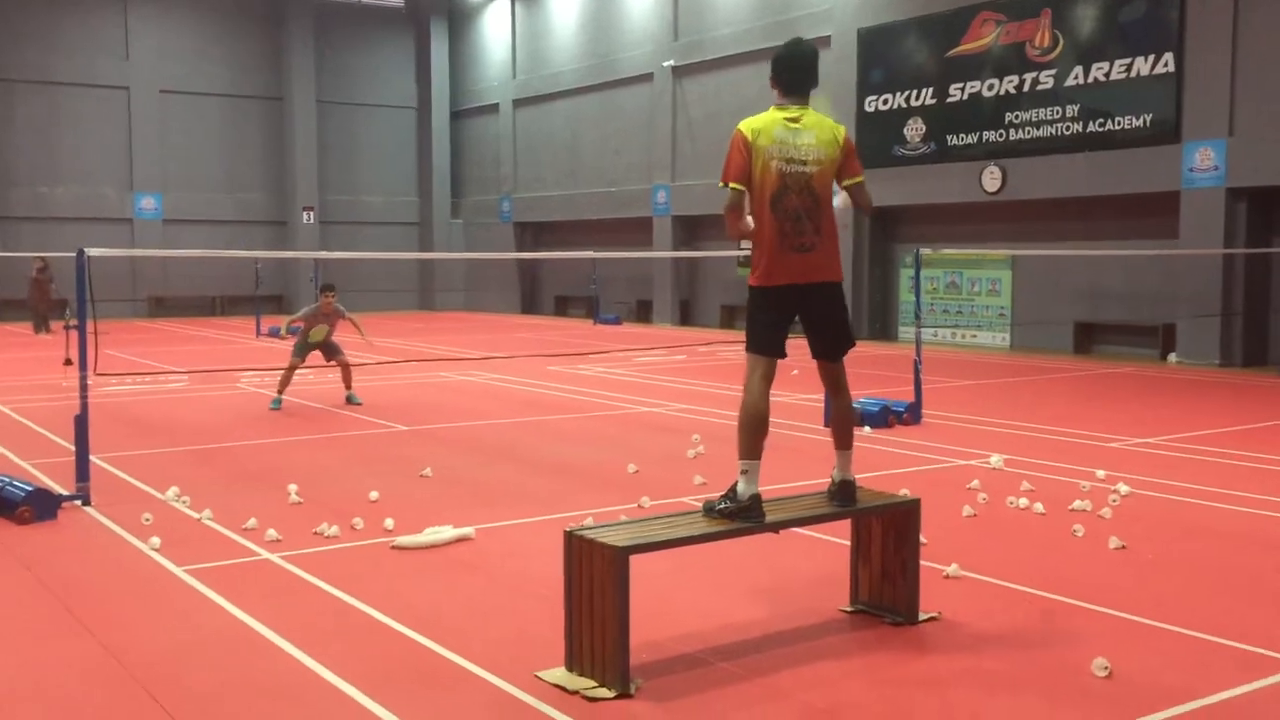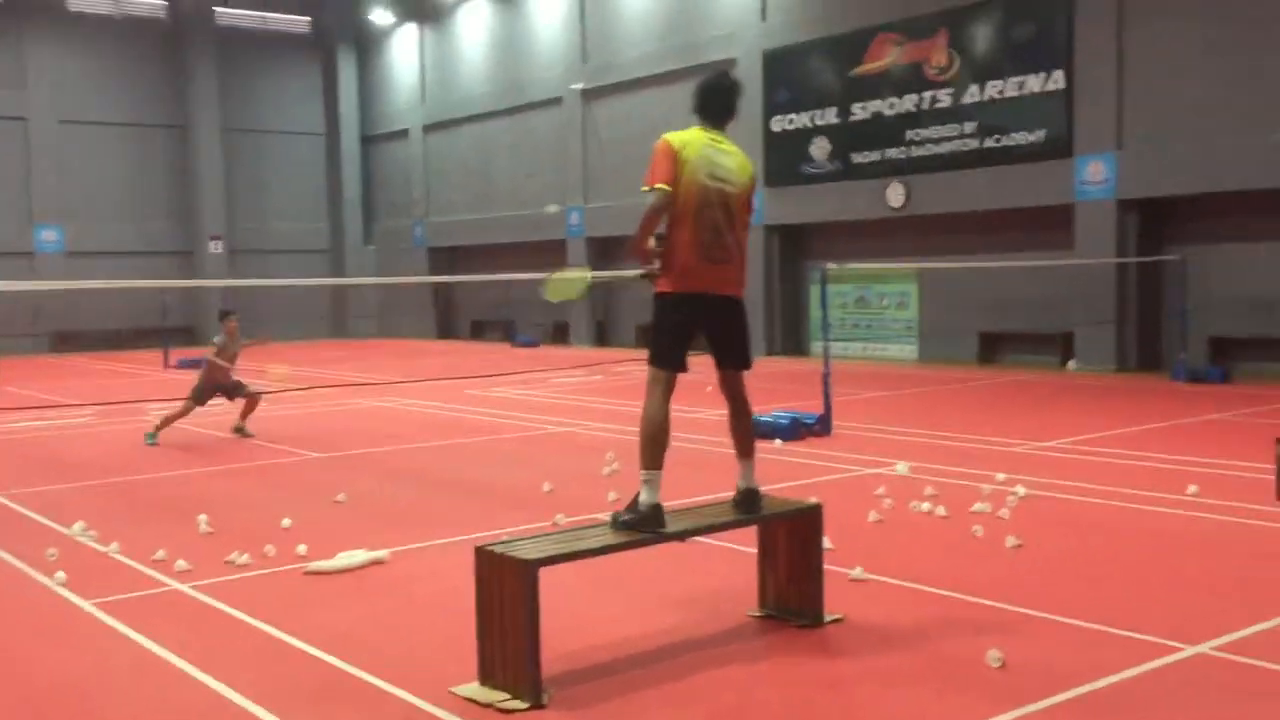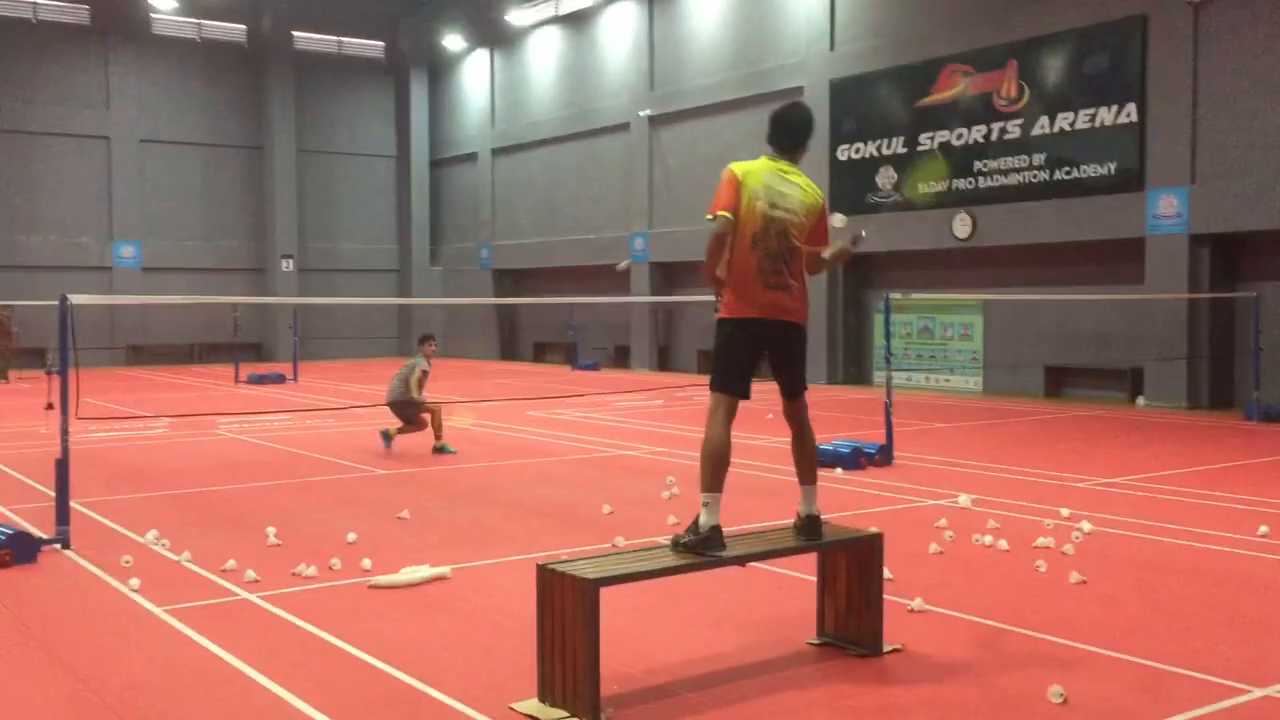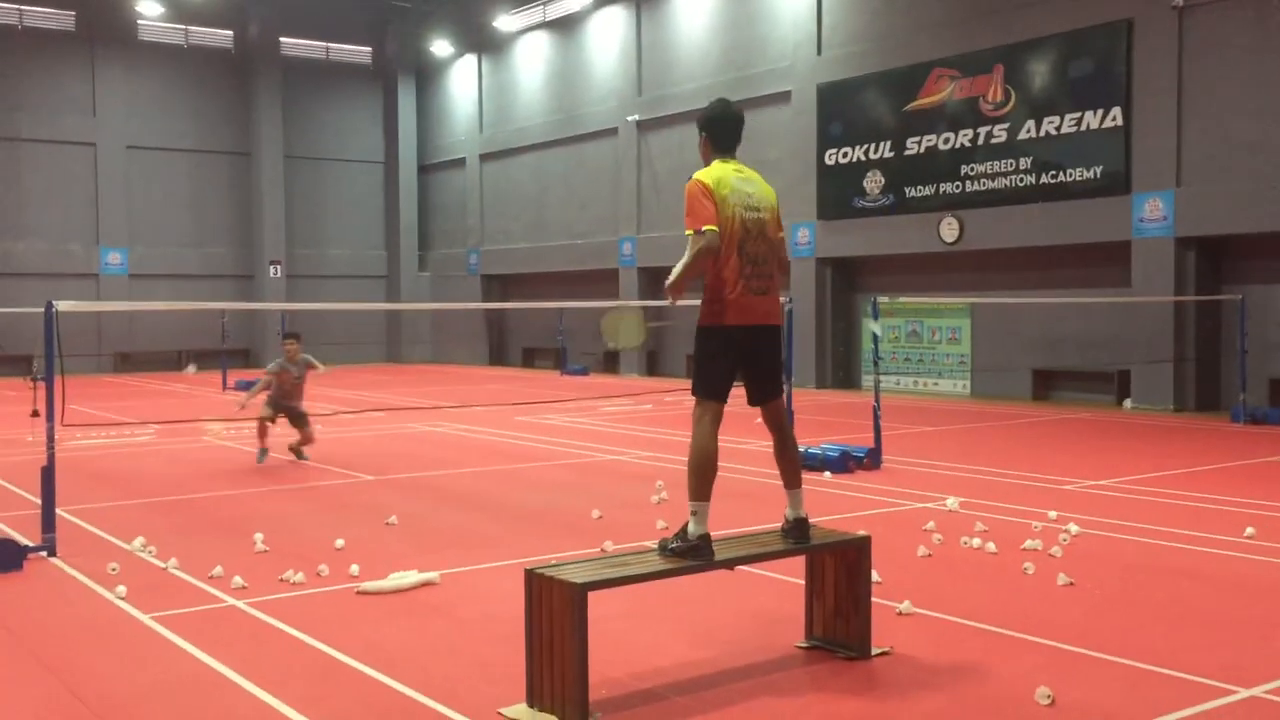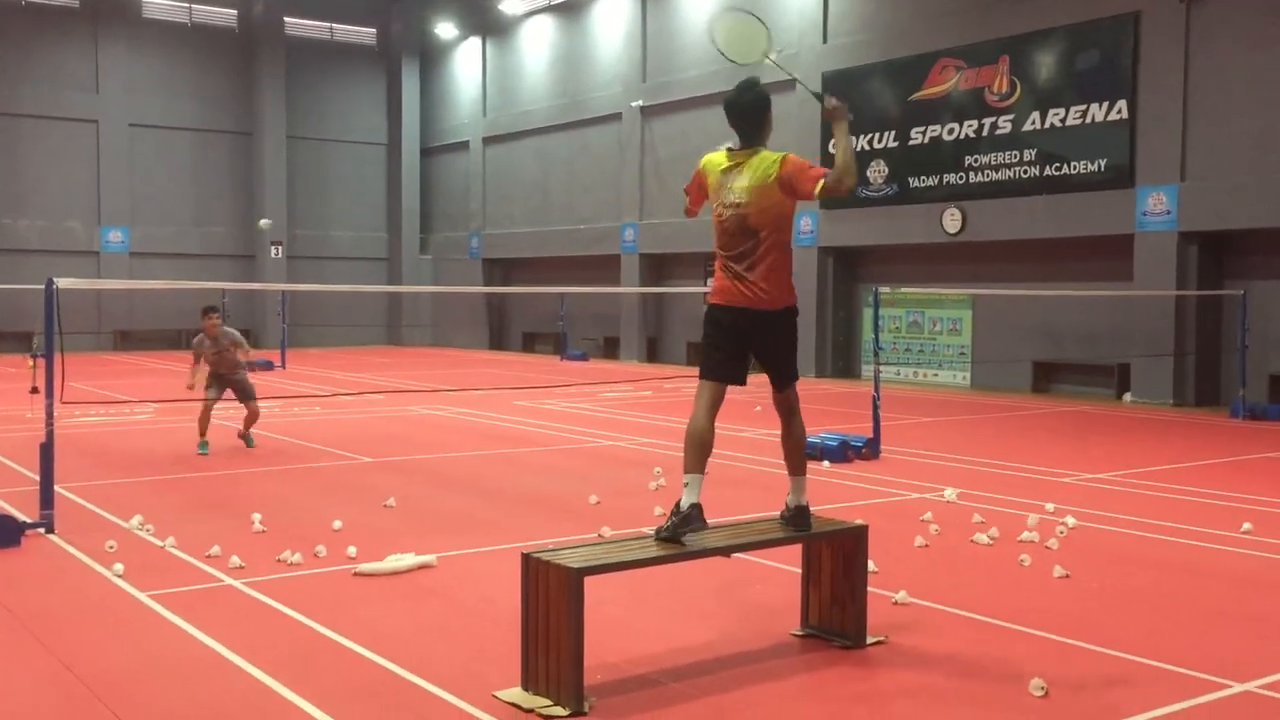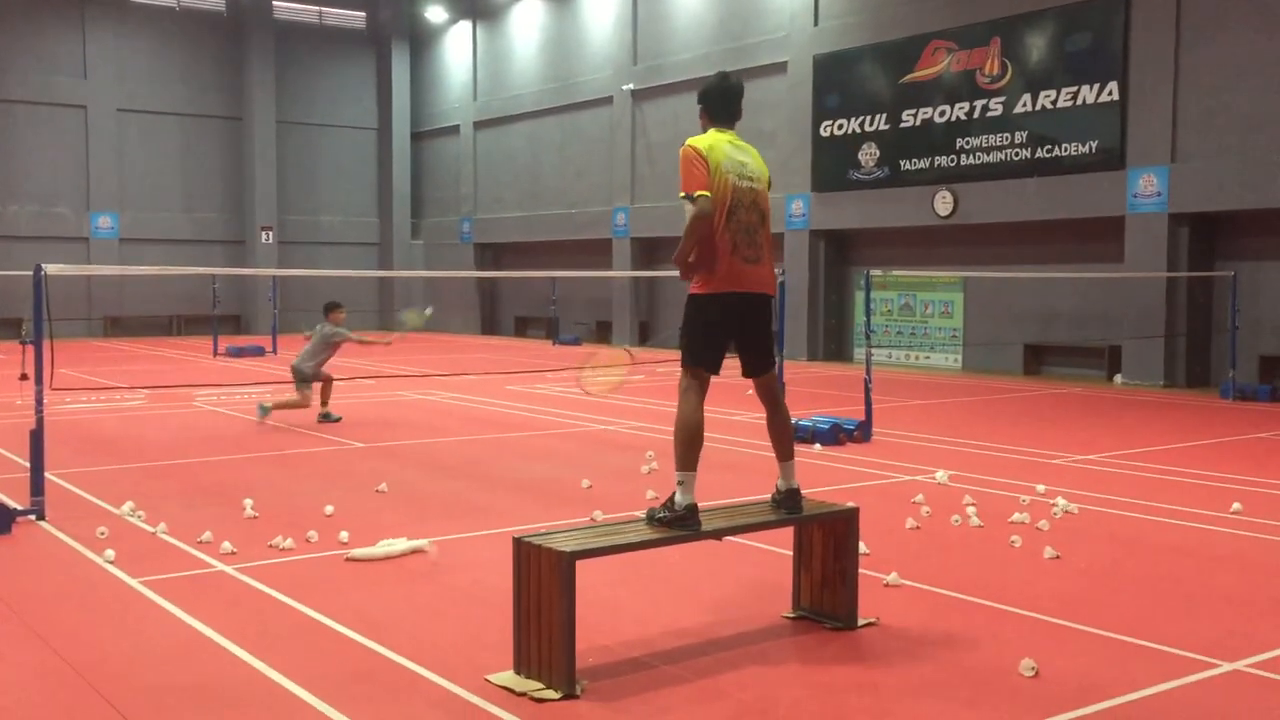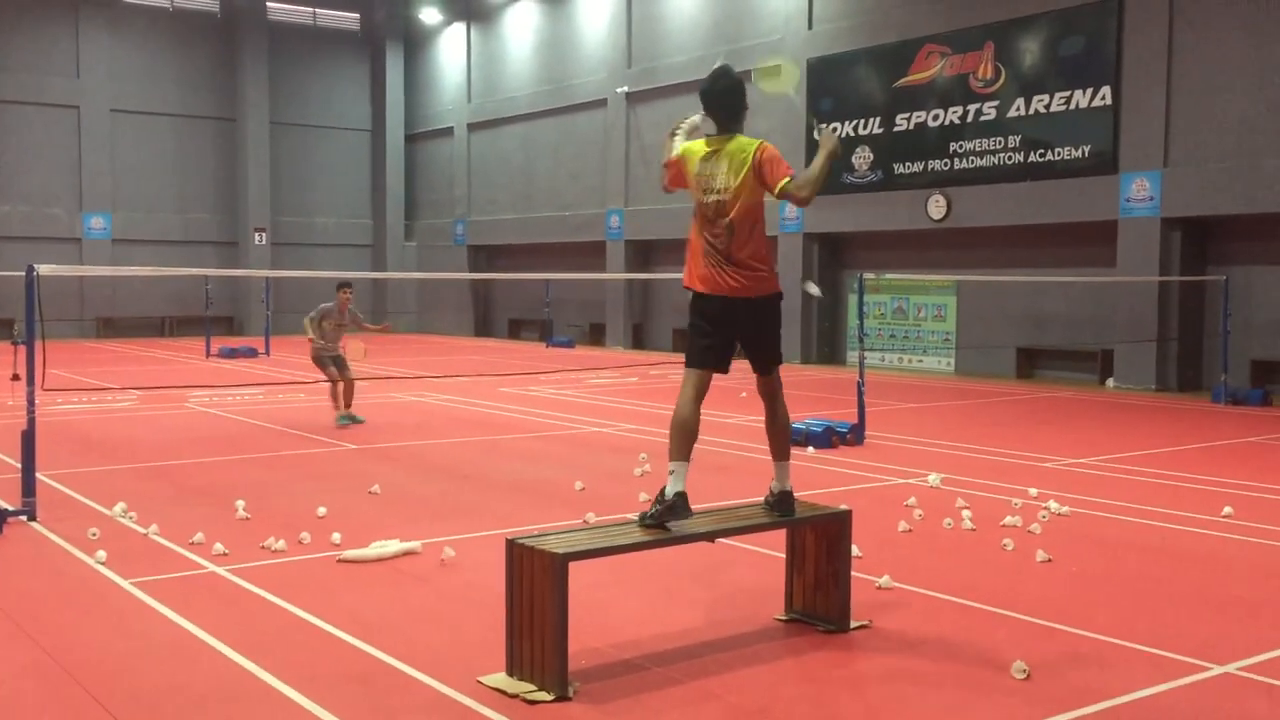
dt=0.7s
person 1, frame 1
left shoulder: (750, 130)
right shoulder: (836, 135)
left elbow: (734, 205)
right elbow: (861, 203)
left wrist: (742, 229)
left hip: (770, 276)
right hip: (823, 276)
left knee: (758, 377)
right knee: (834, 376)
left ankle: (746, 490)
right ankle: (843, 479)
person 1, frame 2
left shoulder: (674, 144)
right shoulder: (743, 163)
left elbow: (659, 205)
left wrist: (641, 246)
left hip: (681, 285)
right hip: (727, 289)
left knee: (659, 386)
right knee: (734, 388)
left ankle: (648, 500)
right ankle: (747, 488)
person 1, frame 3
left shoulder: (737, 173)
right shoulder: (813, 193)
left elbow: (721, 232)
right elbow: (814, 266)
left wrist: (714, 276)
right wrist: (841, 251)
left hip: (743, 310)
right hip: (790, 316)
left knee: (720, 411)
right knee: (797, 413)
left ankle: (708, 522)
right ankle: (809, 515)
person 1, frame 4
left shoulder: (704, 181)
right shoulder: (763, 187)
left elbow: (708, 244)
right elbow: (782, 262)
left wrist: (678, 280)
left hip: (724, 317)
right hip: (767, 318)
left knee: (706, 417)
right knee: (777, 417)
left ankle: (697, 531)
right ankle: (797, 518)
person 1, frame 5
left shoulder: (709, 166)
right shoulder: (781, 169)
left elbow: (689, 207)
right elbow: (842, 184)
right wrist: (839, 125)
left hip: (724, 305)
right hip: (773, 308)
left knee: (707, 400)
right knee: (787, 405)
left ankle: (689, 505)
right ankle: (797, 505)
person 1, frame 6
left shoulder: (697, 147)
right shoulder: (756, 159)
left elbow: (702, 210)
left wrist: (686, 256)
left hip: (717, 287)
right hip: (759, 288)
left knee: (693, 387)
right knee: (770, 389)
left ankle: (684, 500)
right ankle: (789, 489)
person 1, frame 7
left shoulder: (690, 151)
right shoulder: (758, 154)
left elbow: (668, 180)
right elbow: (799, 193)
left wrist: (679, 133)
right wrist: (826, 151)
left hip: (708, 293)
right hip: (757, 293)
left knee: (692, 388)
right knee: (770, 389)
left ankle: (675, 492)
right ankle: (782, 490)
